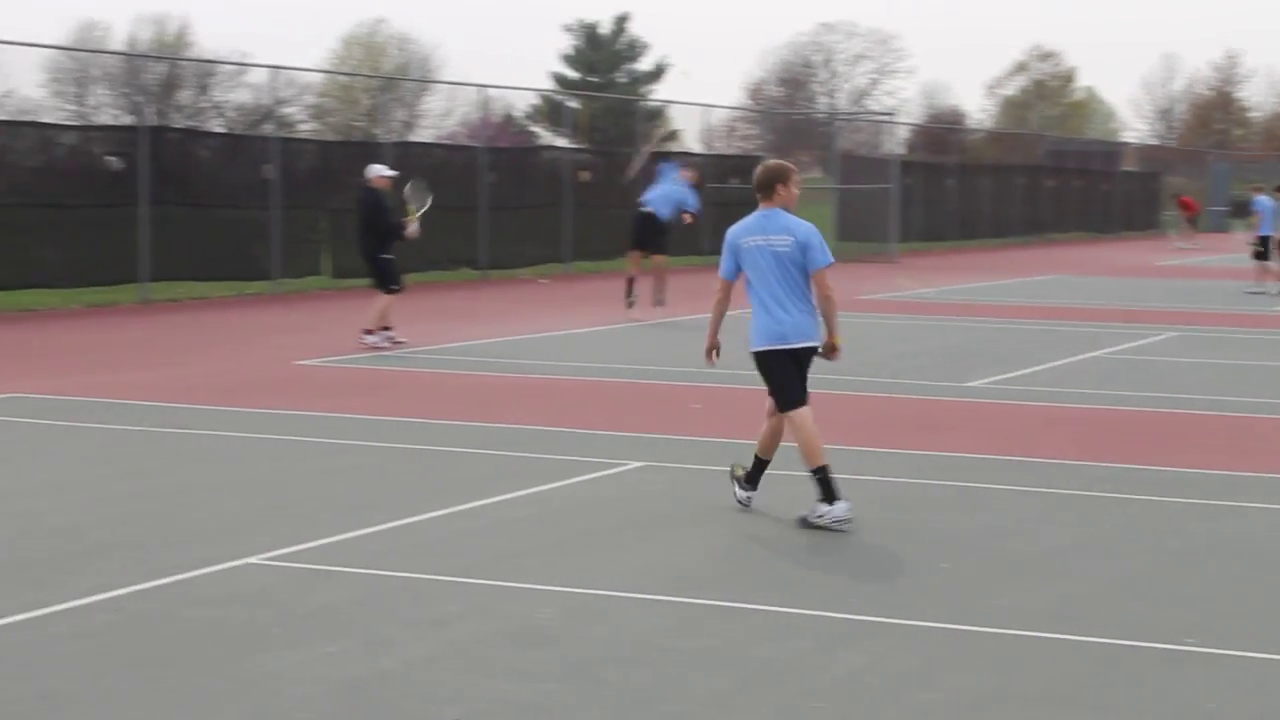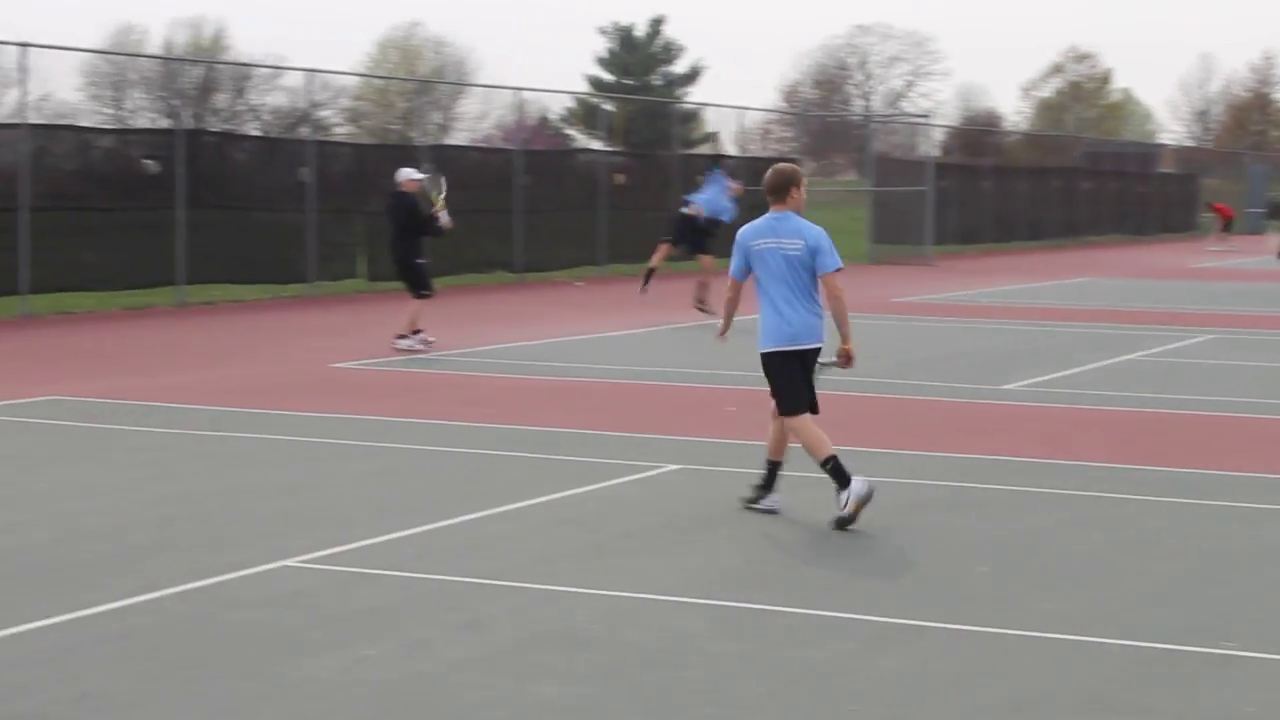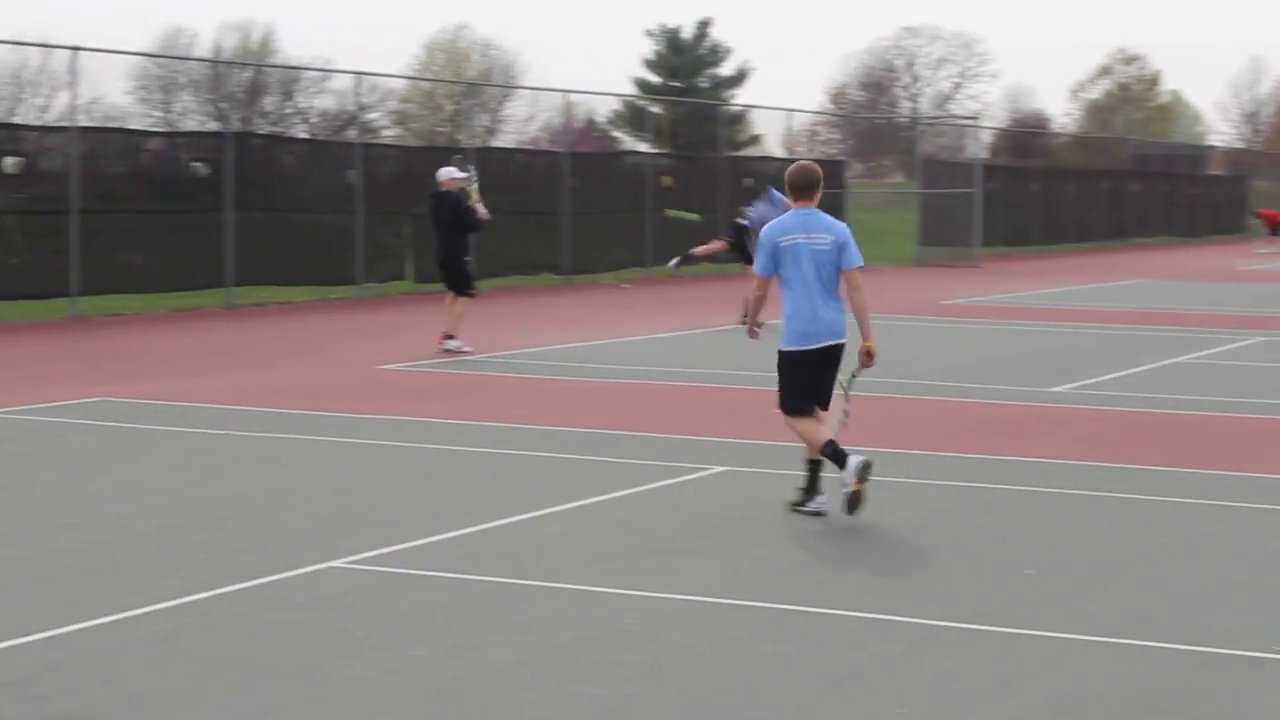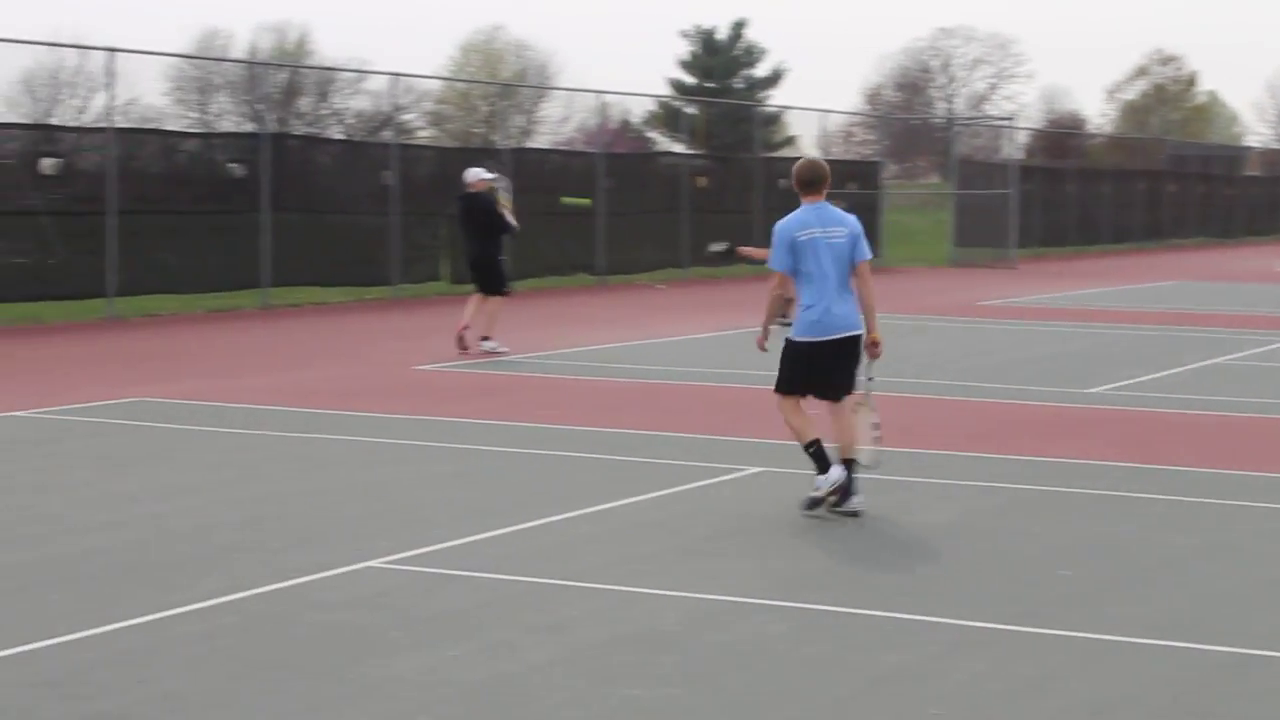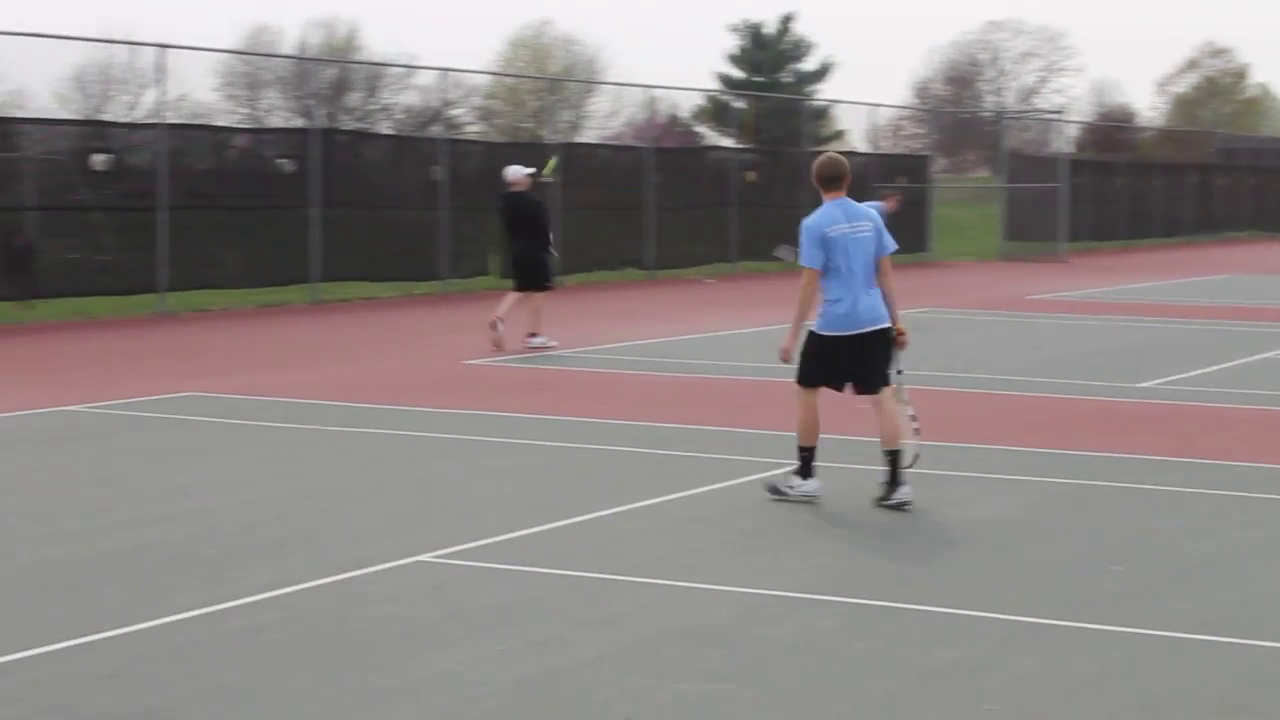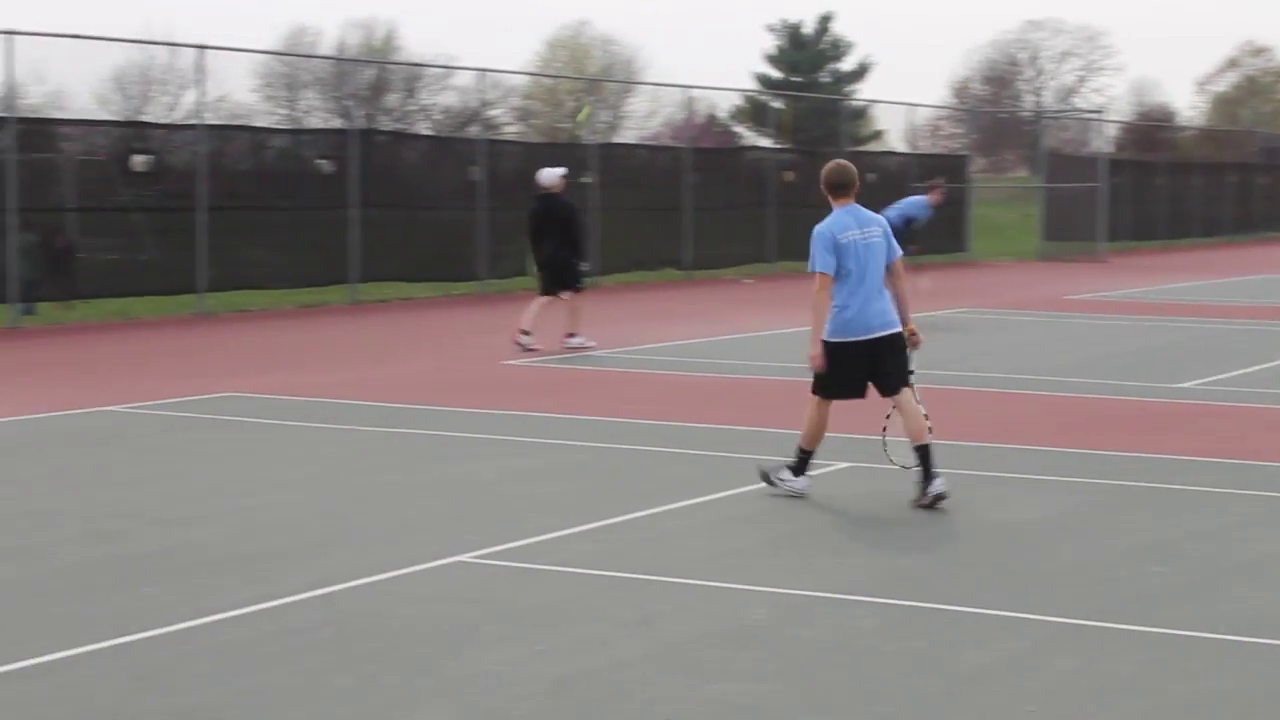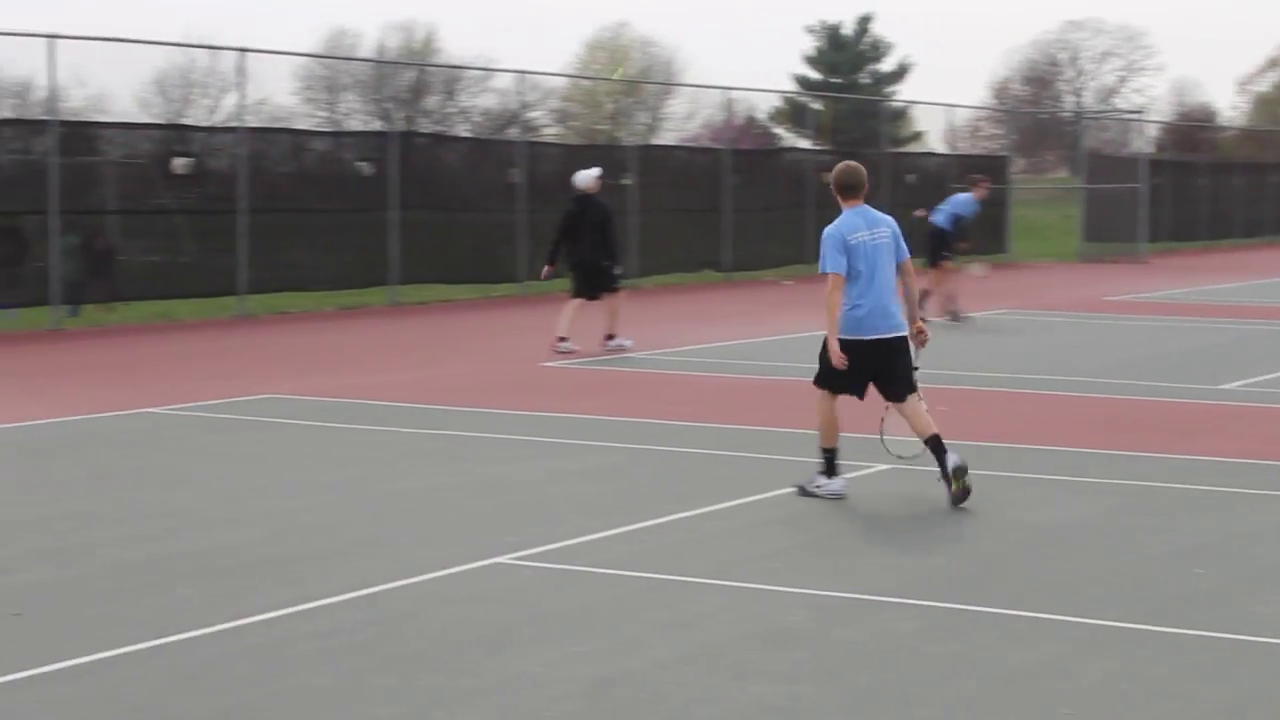
dt=0.1s
person 1, frame 1
left shoulder: (737, 234)
right shoulder: (804, 231)
left elbow: (724, 292)
right elbow: (824, 290)
left wrist: (713, 335)
right wrist: (832, 335)
left hip: (769, 340)
right hip: (803, 336)
left knee: (797, 415)
right knee: (778, 406)
left ankle: (831, 501)
right ankle: (749, 482)
person 1, frame 2
left shoulder: (747, 235)
right shoulder: (814, 235)
left elbow: (734, 291)
right elbow: (834, 293)
left wrist: (726, 323)
right wrist: (846, 342)
left hip: (776, 341)
right hip: (809, 338)
left knee: (797, 419)
right knee: (784, 409)
left ankle: (848, 484)
right ankle: (765, 491)
person 1, frame 3
left shoulder: (772, 232)
right shoulder: (838, 231)
left elbow: (760, 290)
right elbow: (855, 289)
left wrist: (752, 322)
right wrist: (867, 340)
left hip: (797, 339)
right hip: (832, 336)
left knee: (797, 419)
right knee: (814, 411)
left ankle: (848, 463)
right ankle: (812, 492)
person 1, frame 4
left shoulder: (787, 228)
right shoulder: (849, 223)
left elbow: (779, 288)
right elbow: (864, 281)
left wrist: (764, 328)
right wrist: (872, 330)
left hip: (810, 330)
right hip: (848, 328)
left knee: (786, 400)
right knee: (839, 404)
left ankle: (826, 471)
right ankle: (846, 488)
person 1, frame 5
left shoulder: (814, 224)
right shoulder: (871, 217)
left elbow: (810, 284)
right elbow: (885, 274)
left wrist: (792, 335)
right wrist: (895, 322)
left hip: (836, 325)
right hip: (875, 322)
left knee: (807, 393)
right knee: (881, 397)
left ankle: (804, 477)
right ankle: (896, 483)
person 1, frame 6
left shoulder: (826, 231)
right shoulder: (879, 223)
left elbow: (823, 289)
right elbow: (897, 277)
left wrist: (814, 342)
right wrist: (907, 323)
left hip: (845, 331)
right hip: (886, 327)
left knee: (821, 401)
right knee: (902, 397)
left ankle: (797, 473)
right ankle: (930, 478)
person 1, frame 7
left shoulder: (835, 232)
right shoulder: (888, 223)
left elbow: (835, 289)
right elbow: (907, 276)
left wrist: (833, 340)
right wrist: (914, 321)
left hip: (852, 330)
right hip: (891, 328)
left knee: (827, 396)
right knee: (907, 400)
left ankle: (830, 476)
right ankle: (947, 463)
